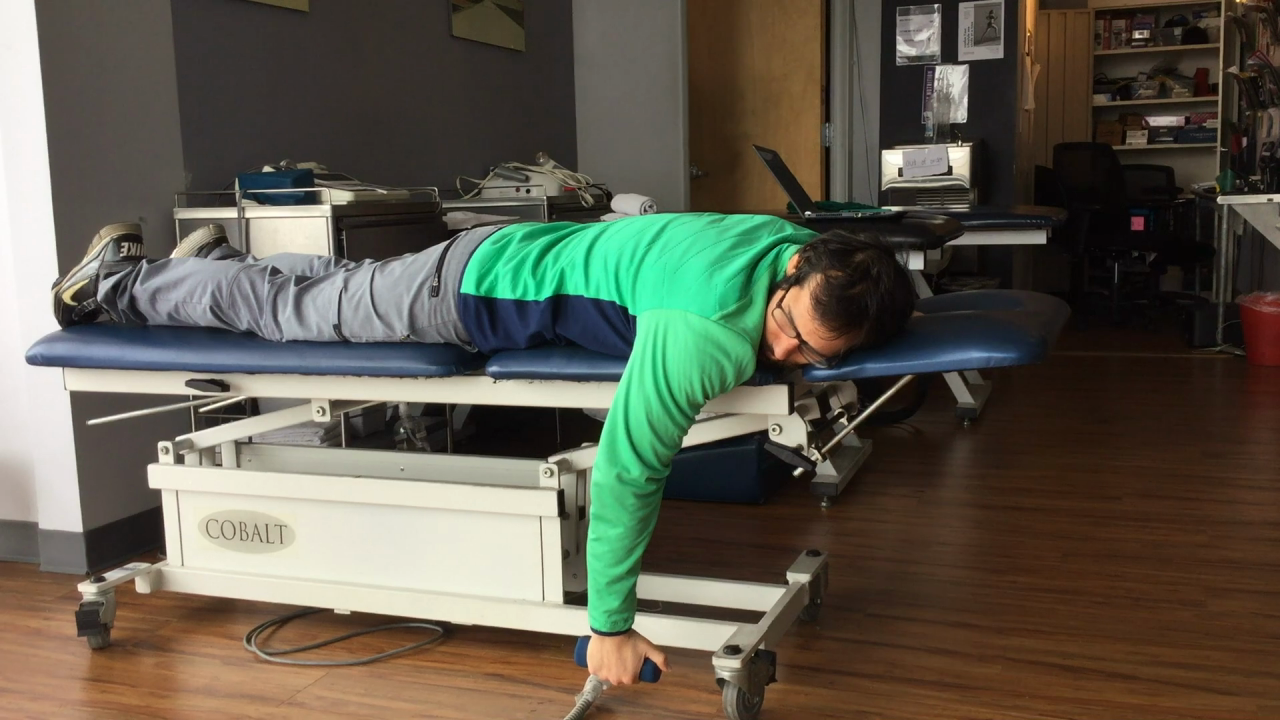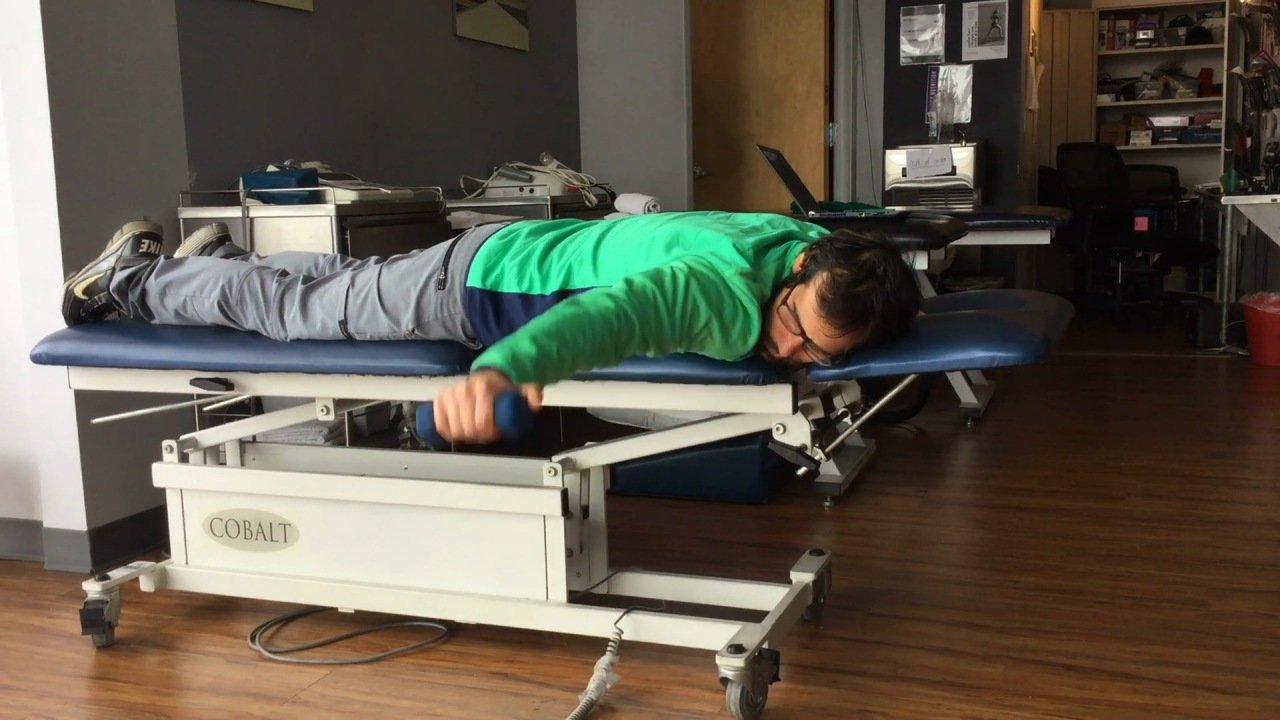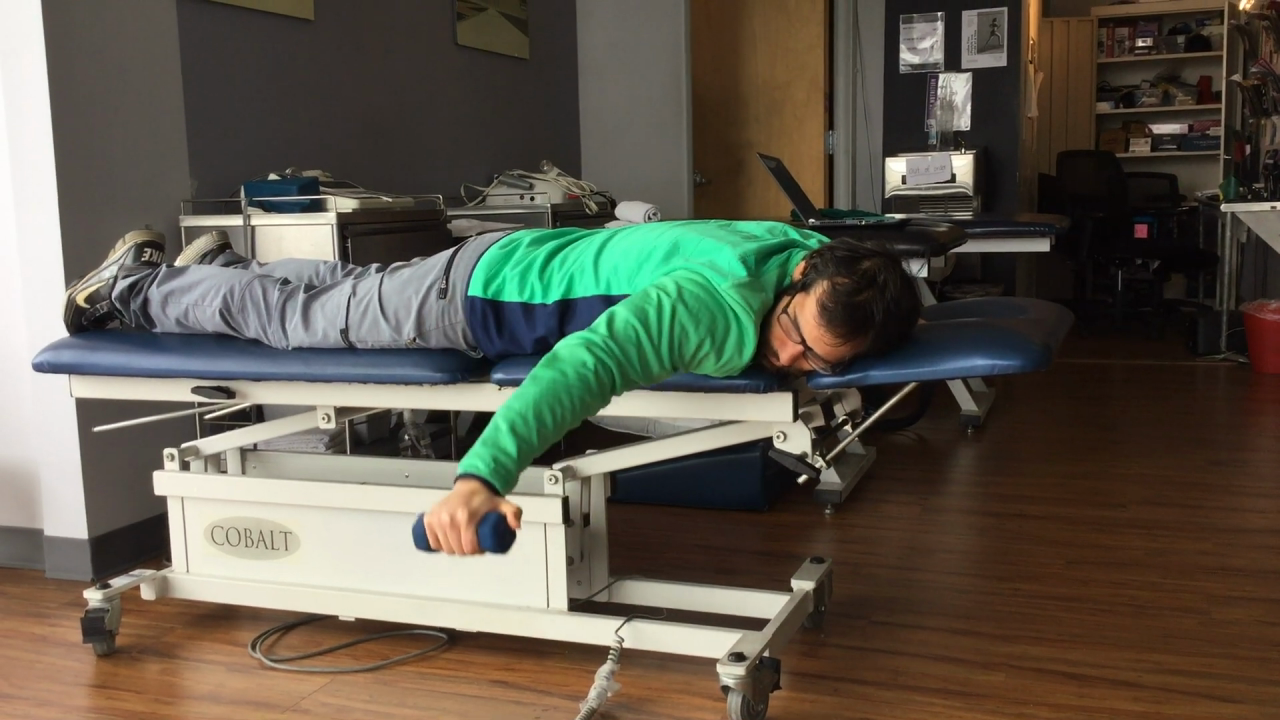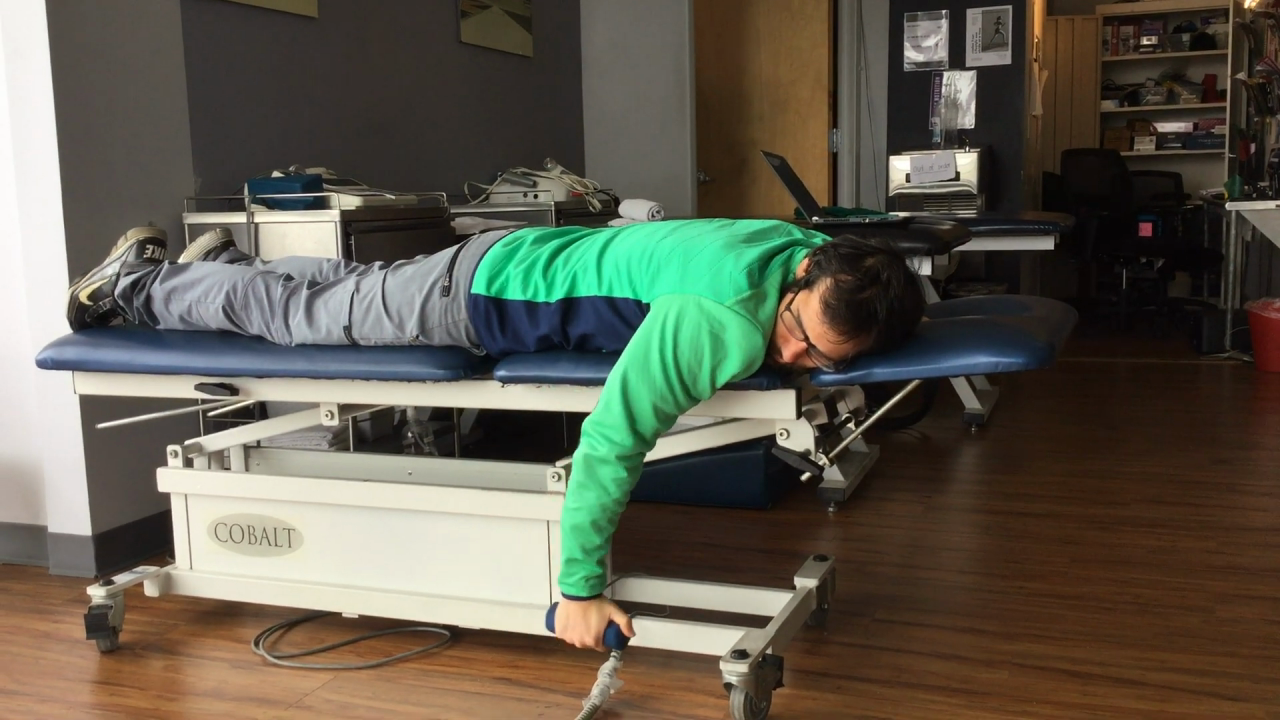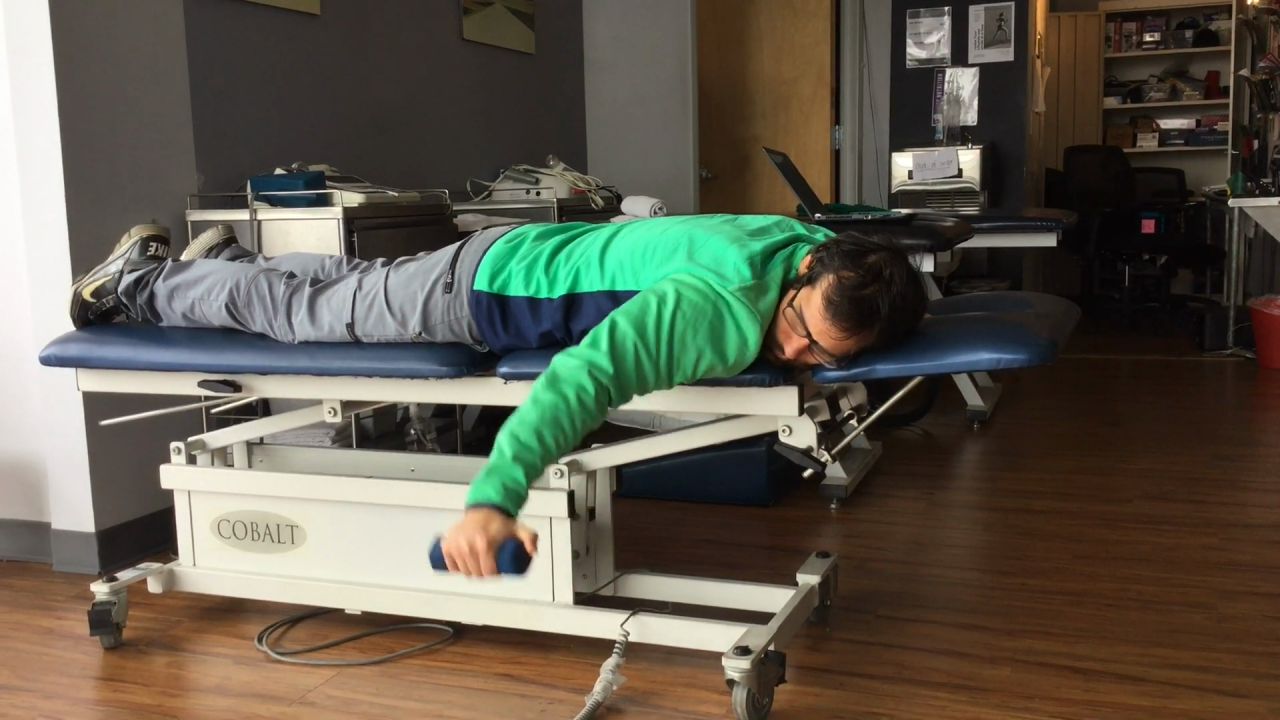
dt=1s
person 1, frame 1
left shoulder: (806, 244)
right shoulder: (711, 328)
right elbow: (624, 464)
left wrist: (825, 353)
right wrist: (609, 624)
left hip: (526, 253)
right hip: (484, 292)
left knee: (336, 286)
right knee: (281, 309)
left ankle: (220, 256)
right ankle: (119, 279)
person 1, frame 2
left shoulder: (808, 234)
right shoulder: (725, 296)
right elbow: (602, 316)
right wrist: (500, 372)
left hip: (531, 250)
right hip: (494, 291)
left knee: (330, 292)
right knee: (296, 313)
left ankle: (219, 257)
right ankle: (138, 281)
person 1, frame 3
left shoulder: (809, 248)
right shoulder: (722, 307)
right elbow: (587, 361)
left wrist: (831, 361)
right wrist: (482, 475)
left hip: (528, 258)
right hip: (487, 297)
left knee: (331, 296)
right knee: (289, 314)
left ankle: (222, 262)
right ankle: (136, 287)
person 1, frame 4
left shoulder: (818, 246)
right shoulder: (722, 321)
right elbow: (610, 439)
left wrist: (859, 347)
right wrist: (578, 589)
left hip: (531, 252)
right hip: (488, 295)
left knee: (355, 281)
right knee: (292, 312)
left ankle: (222, 257)
right ankle: (139, 283)
person 1, frame 5
left shoulder: (815, 234)
right shoulder: (725, 313)
right elbow: (590, 373)
right wrist: (492, 496)
left hip: (534, 258)
right hip: (496, 292)
left knee: (358, 280)
right knee: (302, 314)
left ankle: (225, 259)
right ankle: (144, 285)
